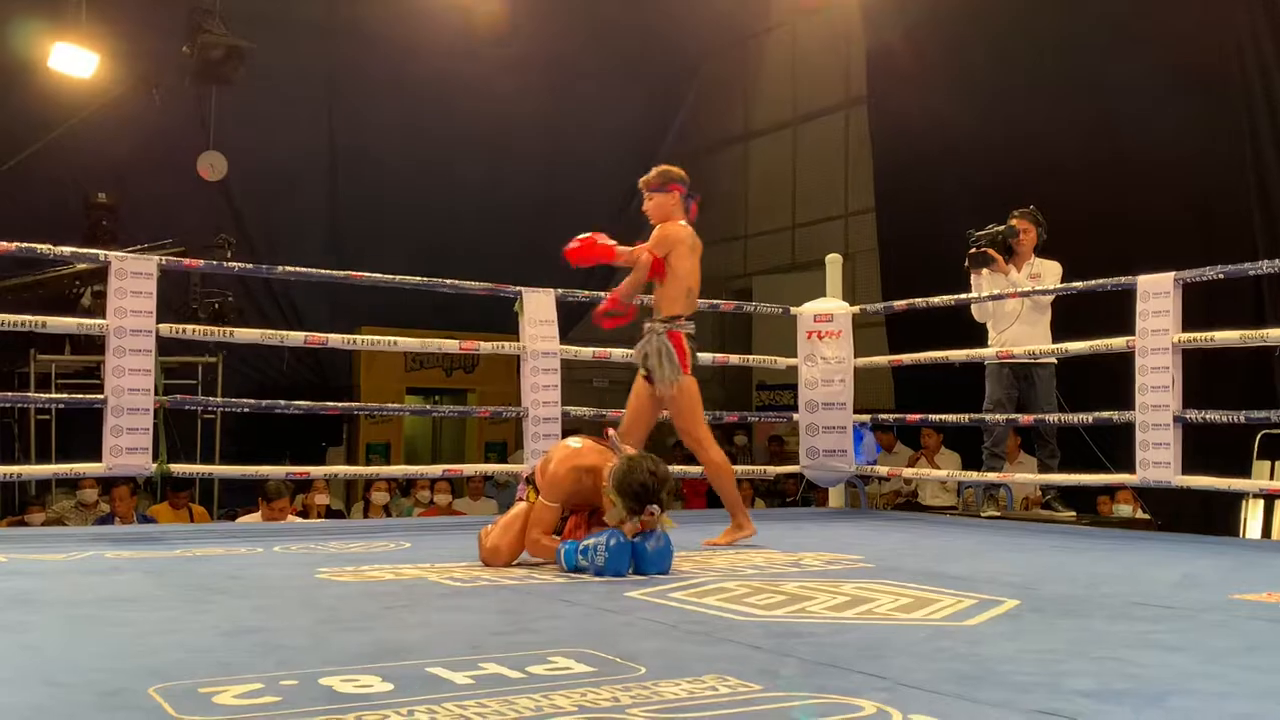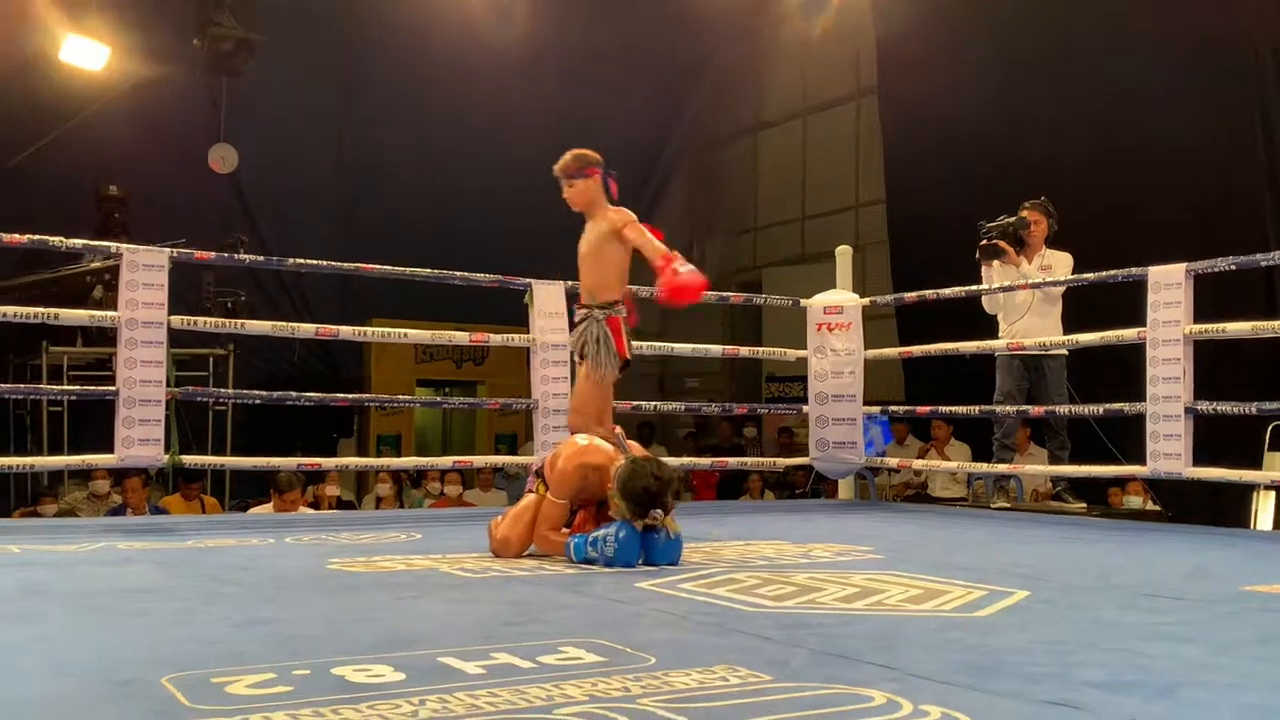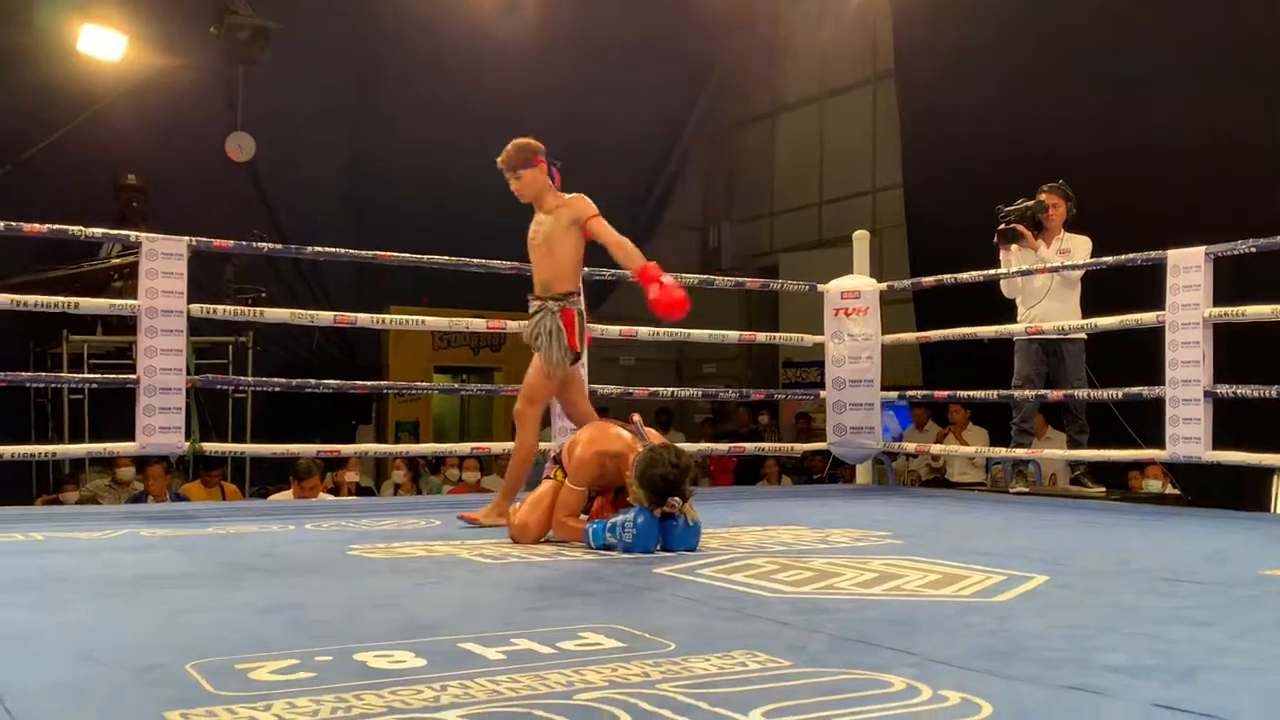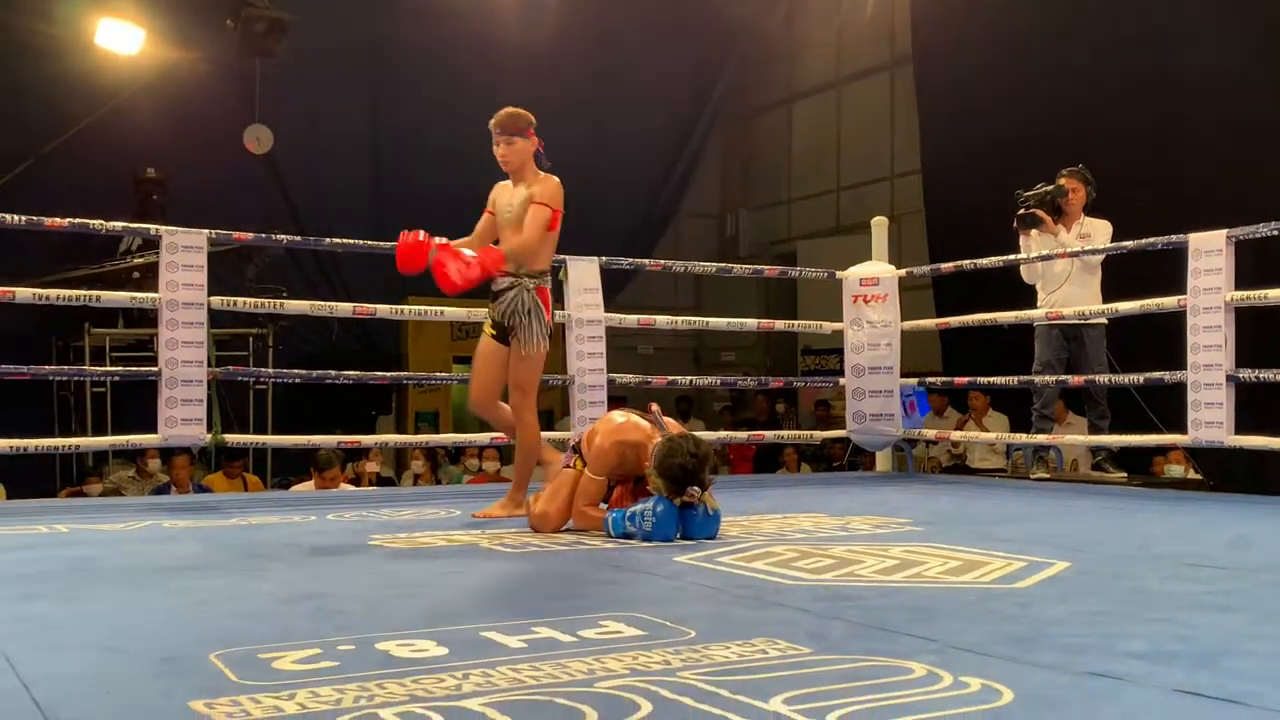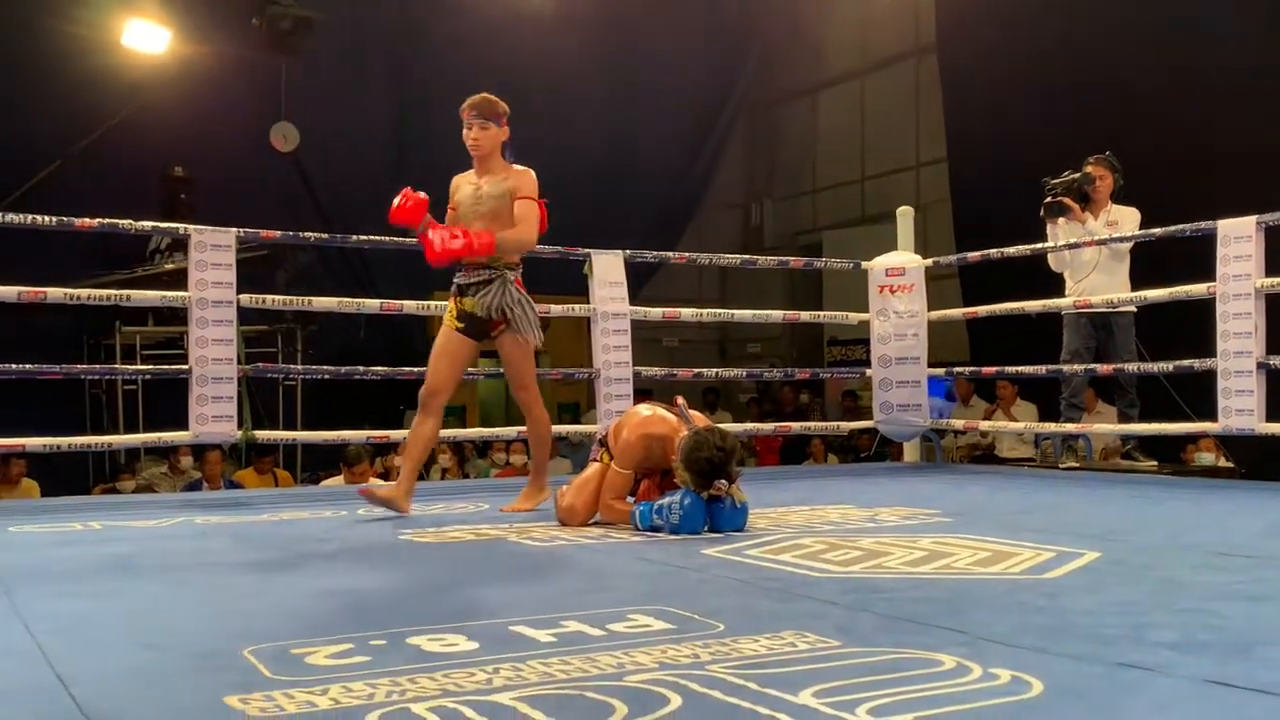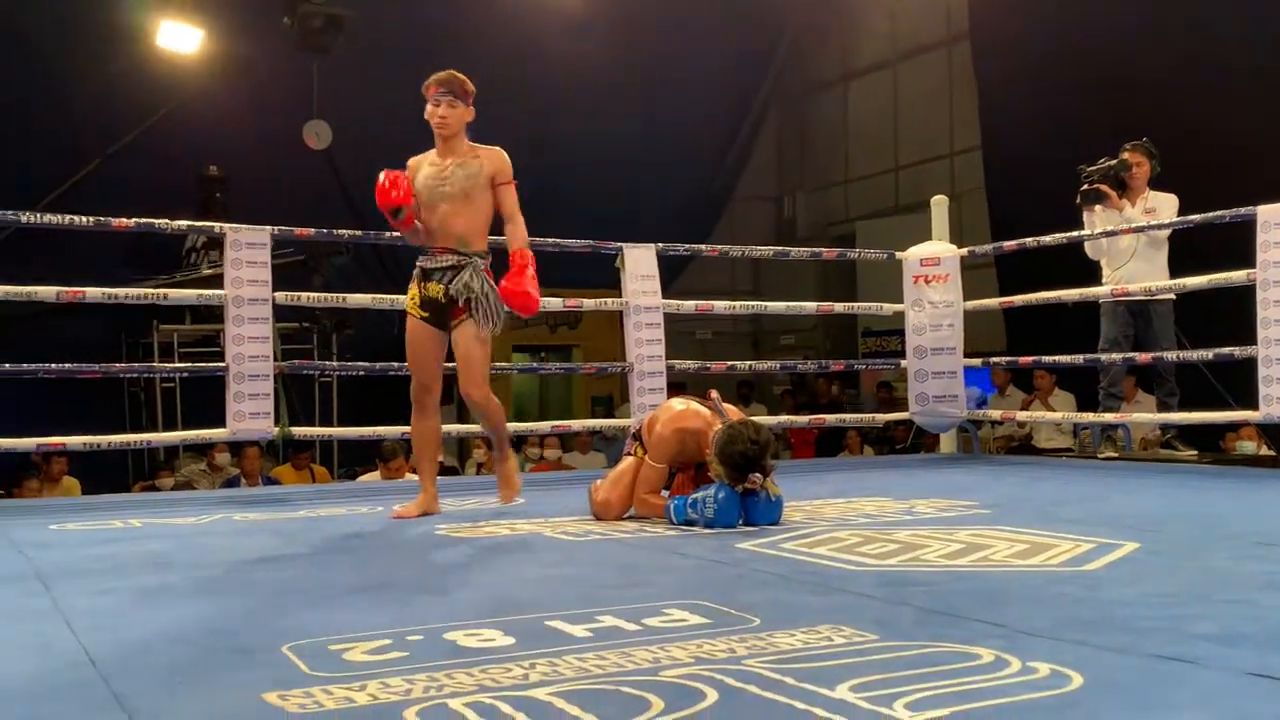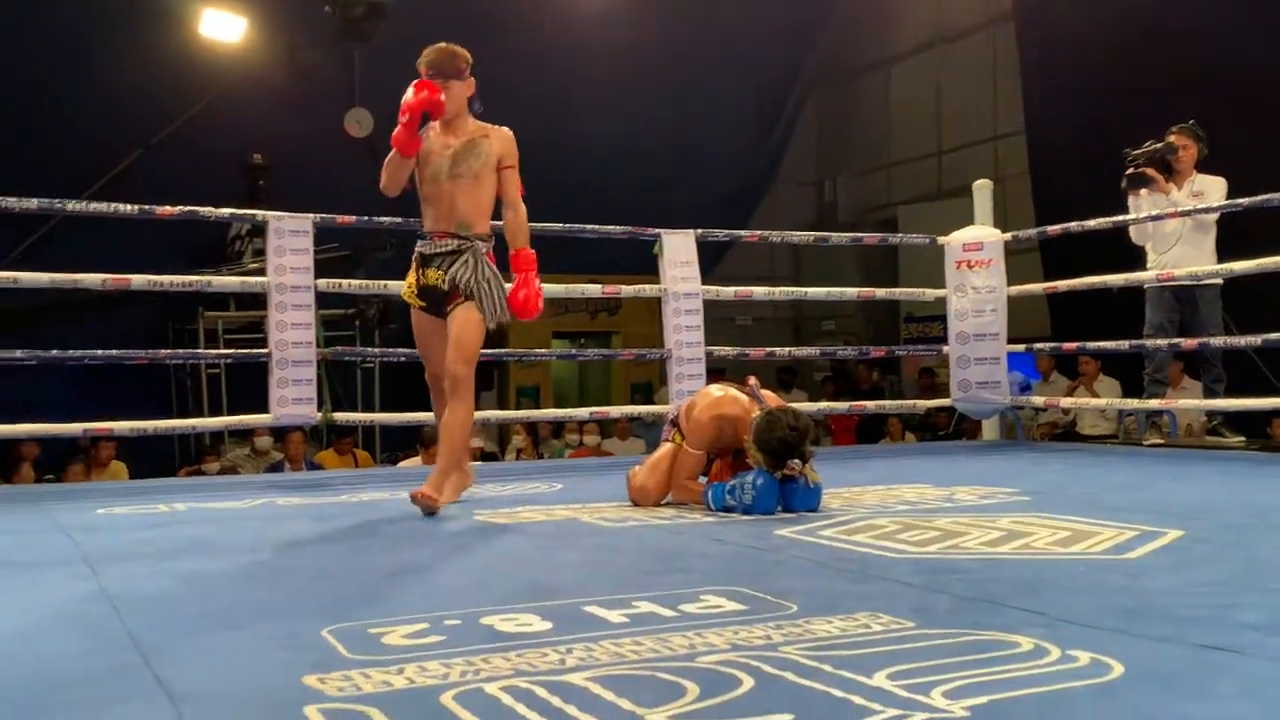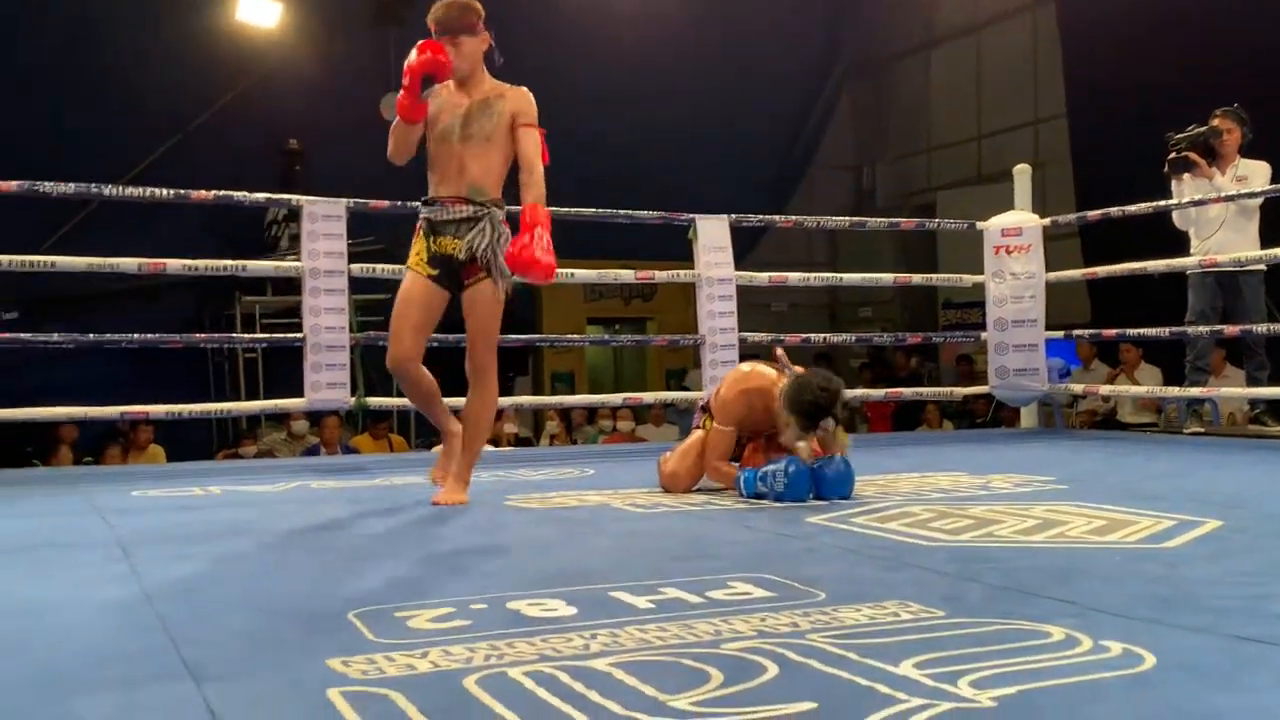
dt=0.3s
person 1, frame 1
left shoulder: (669, 232)
right shoulder: (682, 236)
left elbow: (635, 282)
right elbow: (634, 257)
left wrist: (612, 305)
right wrist: (605, 250)
left hip: (669, 340)
right hip: (662, 342)
left knee: (697, 439)
right knee: (628, 439)
left ankle: (740, 521)
person 1, frame 2
left shoulder: (617, 217)
right shoulder: (593, 224)
left elbow: (649, 243)
left wrist: (674, 266)
left hip: (605, 329)
right hip: (589, 326)
left knee: (582, 427)
right knee: (598, 432)
person 1, frame 3
left shoulder: (573, 206)
right shoulder: (537, 215)
left elbow: (615, 242)
left wrist: (651, 277)
left hip: (561, 317)
right hip: (544, 316)
left knee: (526, 412)
right knee: (582, 417)
left ankle: (501, 506)
person 1, frame 4
left shoulder: (547, 185)
right shoulder: (498, 192)
left elbow: (526, 241)
right elbow: (477, 245)
left wrist: (479, 263)
right wrist: (436, 248)
left hip: (529, 297)
right hip: (499, 299)
left knee: (520, 403)
right knee: (481, 401)
left ankle: (517, 497)
right ankle: (544, 456)
person 1, frame 5
left shoulder: (521, 178)
right shoulder: (459, 183)
left elbow: (526, 237)
right elbow: (450, 241)
left wrist: (469, 242)
right wrist: (424, 225)
left hip: (504, 290)
right hip: (464, 294)
left knee: (525, 396)
right knee: (431, 395)
left ankle: (538, 484)
right ankle: (402, 488)
person 1, frame 6
left shoulder: (491, 159)
right shoulder: (417, 167)
left elbow: (514, 221)
right elbow: (418, 234)
left wrist: (522, 269)
right wrist: (397, 210)
left hip: (470, 278)
right hip: (425, 278)
left knee: (475, 392)
right knee: (422, 392)
left ankle: (504, 455)
right ankle: (427, 492)
person 1, frame 7
left shoulder: (498, 139)
right shoulder: (420, 137)
left elbow: (513, 208)
right elbow: (389, 187)
left wrist: (525, 270)
right wrist: (409, 128)
left hip: (472, 261)
right hip: (426, 262)
left knee: (458, 375)
right knee: (437, 380)
left ankle: (439, 481)
right ankle: (459, 470)
person 1, frame 8
left shoulder: (515, 100)
right shoulder: (431, 91)
left elbow: (532, 168)
right elbow: (397, 155)
left wrist: (535, 230)
right wrist: (412, 91)
left hip: (484, 231)
right hip: (432, 230)
left knee: (480, 362)
right knee: (401, 359)
left ankle: (459, 474)
right ankle: (452, 431)
person 2, frame 1
left shoulder: (1050, 268)
right shoulder: (991, 270)
left elbow: (1042, 299)
right elbow: (981, 315)
left wrist: (1007, 273)
right wrist: (977, 276)
left hip: (1039, 361)
right hip: (1001, 360)
left knee: (1046, 429)
right knee: (995, 429)
left ankle: (1049, 495)
right ankle: (990, 495)
person 2, frame 2
left shoulder: (1061, 259)
right shoulder: (1003, 261)
left elbow: (1053, 290)
right elbow: (992, 307)
left wrist: (1019, 264)
right wrist: (988, 267)
left hip: (1050, 352)
right hip: (1011, 351)
left knee: (1056, 420)
right knee: (1005, 419)
left ankle: (1060, 486)
right ankle: (1000, 486)
person 2, frame 3
left shoulder: (1080, 243)
right shoulder: (1021, 246)
left elbow: (1072, 274)
right elbow: (1010, 291)
left wrist: (1037, 248)
right wrist: (1005, 252)
left hip: (1069, 336)
right hip: (1030, 335)
left knee: (1075, 405)
right knee: (1024, 404)
left ankle: (1079, 470)
right ankle: (1019, 472)
person 2, frame 4
left shoulder: (1100, 227)
right shoulder: (1040, 231)
left elbow: (1092, 258)
right elbow: (1030, 276)
left wrist: (1057, 233)
right wrist: (1025, 236)
left hip: (1089, 321)
right hip: (1050, 321)
left knee: (1096, 390)
right knee: (1045, 390)
left ankle: (1100, 456)
right ankle: (1040, 457)
person 2, frame 5
left shoulder: (1128, 215)
right shoulder: (1068, 219)
left elbow: (1120, 246)
right elbow: (1058, 265)
left wrist: (1085, 220)
right wrist: (1053, 225)
left hip: (1117, 309)
right hip: (1078, 309)
left knee: (1126, 378)
right knee: (1073, 378)
left ankle: (1129, 444)
right ankle: (1069, 446)
person 2, frame 6
left shoulder: (1166, 201)
right shoulder: (1105, 206)
left elbow: (1158, 233)
right elbow: (1095, 253)
left wrist: (1122, 208)
right wrist: (1090, 213)
left hip: (1156, 297)
right hip: (1116, 297)
left knee: (1165, 366)
right knee: (1111, 368)
left ankle: (1169, 433)
right ankle: (1108, 436)
person 2, frame 7
left shoulder: (1214, 184)
right shoulder: (1150, 190)
left elbow: (1205, 217)
right elbow: (1140, 238)
left wrist: (1168, 192)
right wrist: (1135, 197)
left hip: (1203, 282)
right hip: (1161, 283)
left knee: (1212, 352)
right knee: (1157, 353)
left ankle: (1216, 420)
right ankle: (1153, 423)
person 2, frame 8
right shoulder: (1194, 175)
left elbow: (1250, 202)
right elbow: (1183, 223)
left wrist: (1212, 176)
right wrist: (1177, 181)
left hip: (1246, 268)
right hip: (1204, 269)
right knee: (1198, 341)
right ankle: (1194, 411)
person 3, frame 1
left shoulder: (639, 473)
right shoulder: (566, 470)
right elbow: (534, 539)
right hip: (541, 493)
right knee: (495, 554)
right ankle: (493, 530)
person 3, frame 2
left shoulder: (647, 473)
right shoulder: (573, 468)
right elbow: (542, 536)
right wrist: (588, 548)
left hip: (597, 499)
right hip: (550, 484)
right knee: (505, 546)
right ankle: (503, 522)
person 3, frame 3
left shoulder: (665, 458)
right shoulder: (592, 456)
right elbow: (561, 522)
left wrist: (680, 513)
right wrist: (607, 534)
right hip: (568, 470)
right knee: (524, 531)
right ankle: (521, 507)
person 3, frame 4
left shoulder: (683, 445)
right shoulder: (611, 445)
right elbow: (580, 512)
left wrist: (700, 500)
right wrist: (626, 523)
left hip: (634, 473)
right hip: (587, 458)
right knee: (544, 520)
right ankle: (542, 497)
person 3, frame 5
left shoulder: (709, 437)
right shoulder: (638, 438)
right elbow: (608, 505)
left wrist: (729, 492)
right wrist: (653, 515)
right hip: (614, 453)
right knee: (572, 513)
right ankle: (566, 492)
person 3, frame 6
left shoulder: (743, 432)
right shoulder: (671, 432)
right elbow: (642, 499)
left wrist: (760, 487)
right wrist: (687, 509)
left hip: (695, 459)
right hip: (648, 445)
right knee: (606, 508)
right ankle: (600, 487)
person 3, frame 7
left shoulder: (783, 418)
right shoulder: (710, 418)
right elbow: (680, 486)
left wrist: (801, 476)
right wrist: (726, 495)
left hip: (734, 447)
right hip: (686, 433)
right knee: (644, 493)
right ankle: (638, 473)
person 3, frame 8
left shoulder: (819, 394)
right shoulder: (739, 392)
left elbow: (832, 452)
right elbow: (714, 465)
left hip: (769, 433)
right hip: (720, 424)
right knee: (675, 479)
right ankle: (673, 459)
